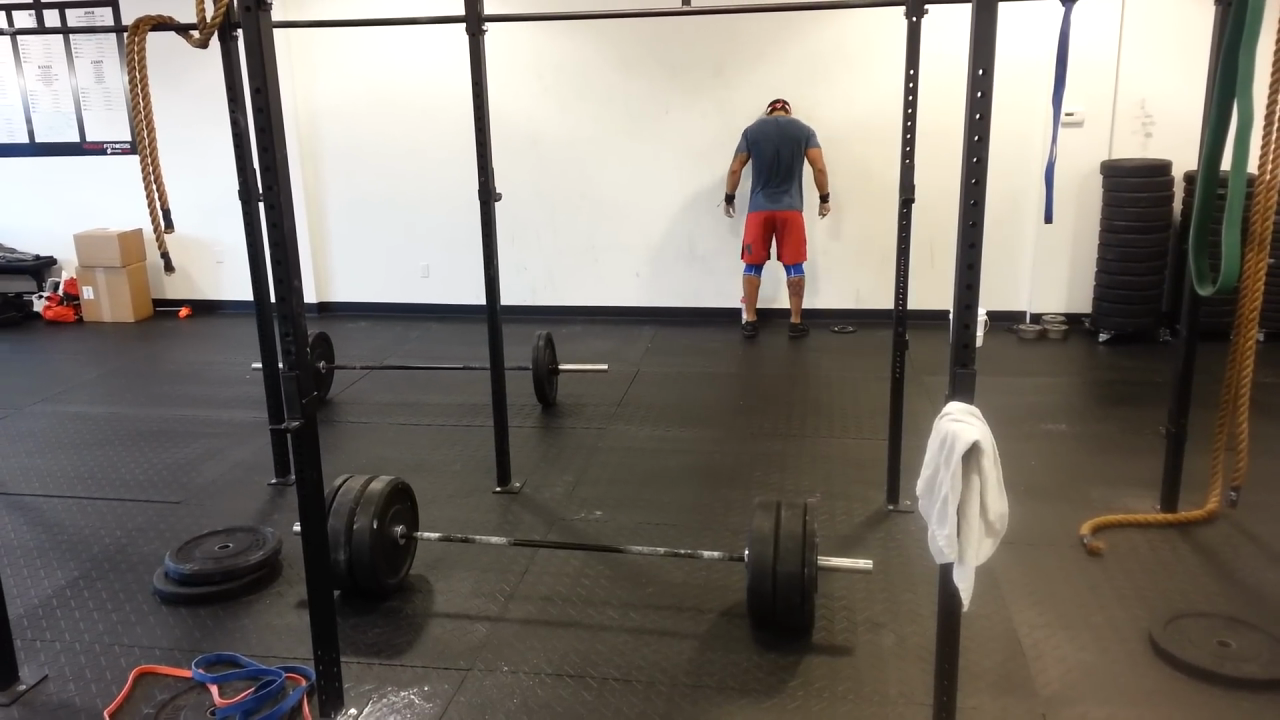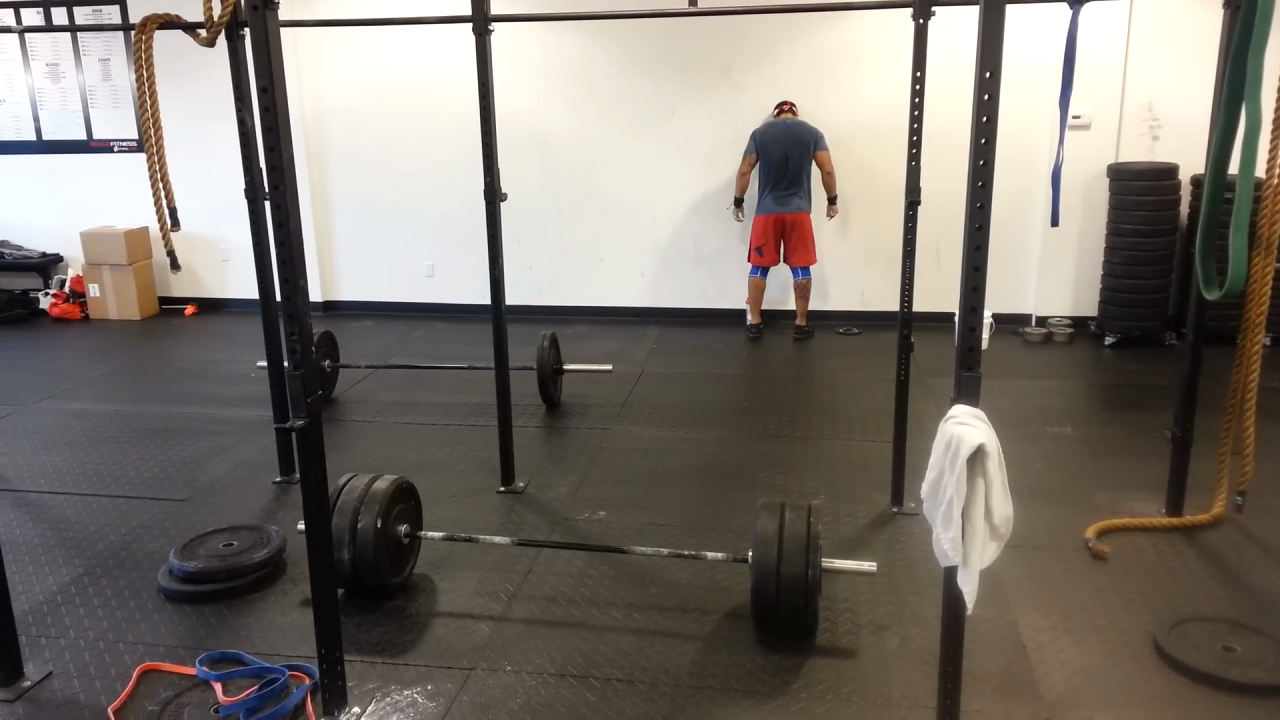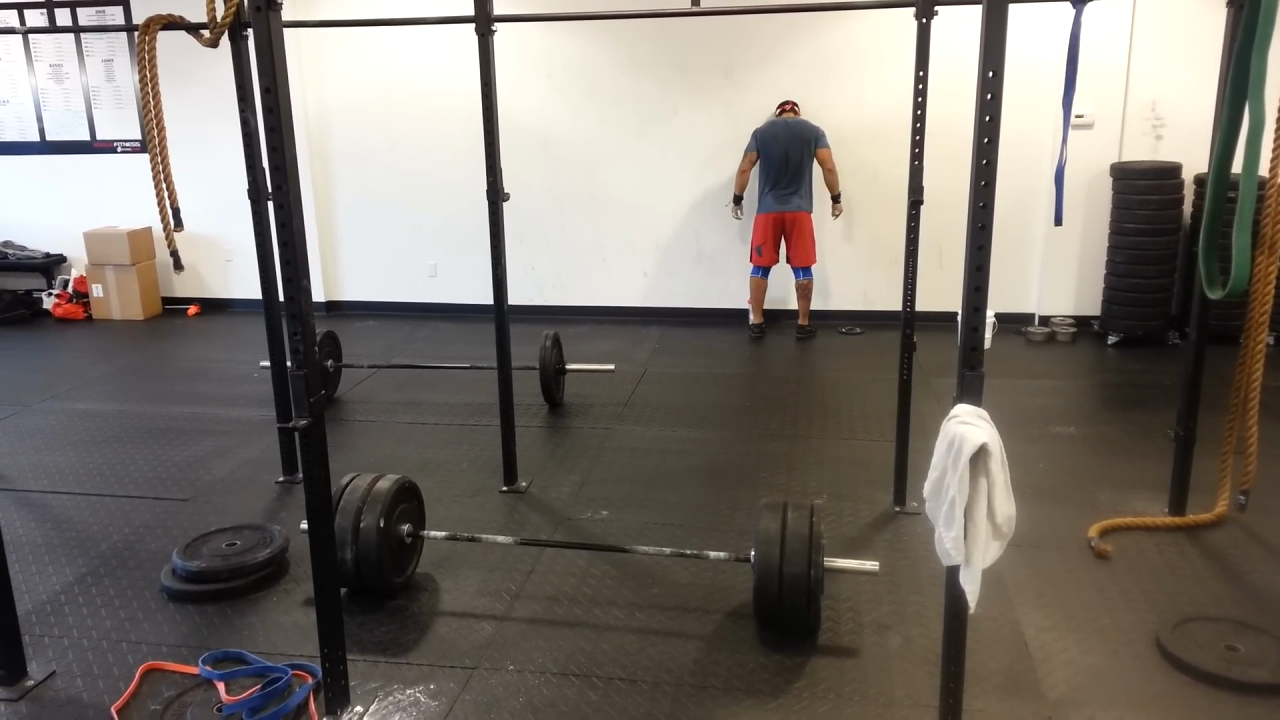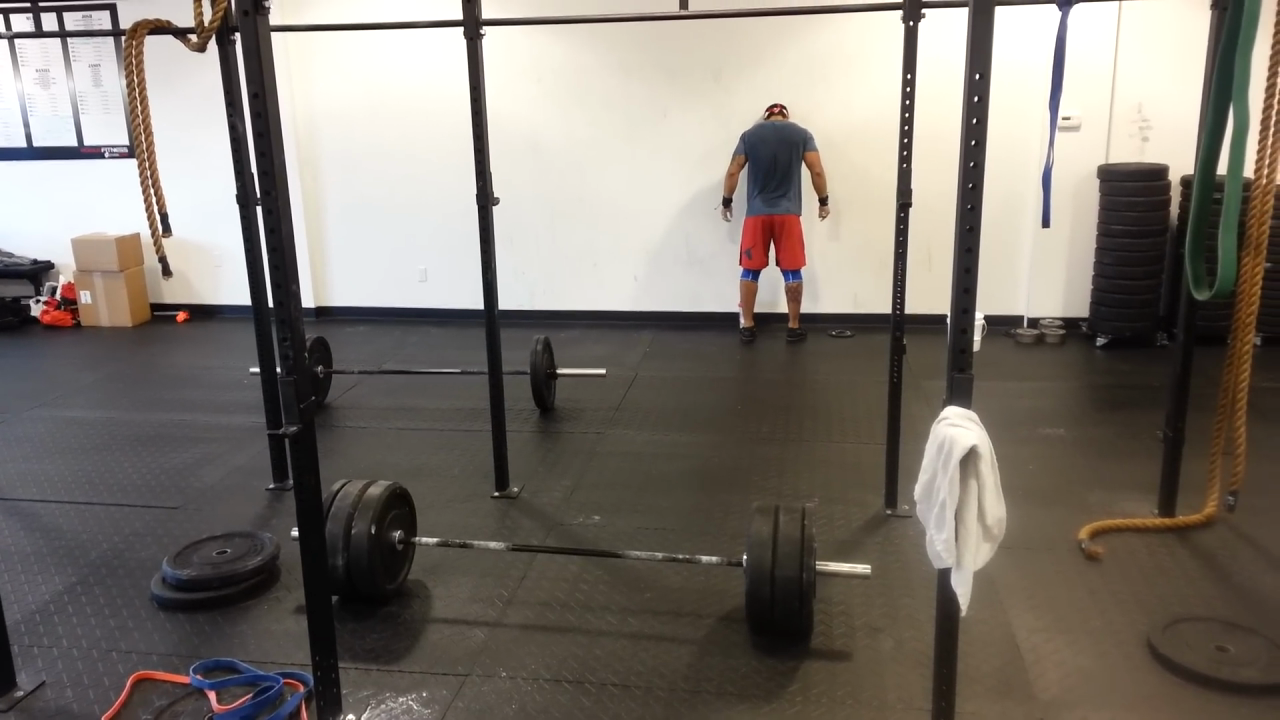
dt=0.4s
person 1, frame 1
left shoulder: (752, 130)
right shoulder: (804, 130)
left elbow: (735, 169)
right elbow: (819, 167)
left wrist: (729, 199)
right wrist: (824, 198)
left hip: (759, 209)
right hip: (790, 209)
left knee: (753, 263)
right knee: (794, 265)
left ankle: (750, 321)
right ankle: (796, 322)
person 1, frame 2
left shoulder: (760, 133)
right shoulder: (812, 133)
left elbow: (744, 171)
right elbow: (827, 170)
left wrist: (738, 202)
right wrist: (832, 201)
left hip: (766, 211)
right hip: (799, 211)
left knee: (759, 266)
right knee: (801, 267)
left ankle: (754, 324)
right ankle: (801, 325)
person 1, frame 3
left shoulder: (761, 132)
right shoulder: (813, 131)
left elbow: (744, 168)
right elbow: (828, 167)
left wrist: (737, 200)
right wrist: (836, 199)
left hip: (767, 210)
right hip: (799, 210)
left knee: (760, 266)
right knee: (802, 267)
left ankle: (756, 323)
right ankle: (803, 324)
person 1, frame 4
left shoulder: (749, 135)
right shoulder: (801, 134)
left elbow: (733, 171)
right elbow: (817, 170)
left wrist: (726, 202)
right wrist: (823, 201)
left hip: (756, 213)
right hip: (788, 213)
left knee: (750, 269)
right knee: (792, 270)
left ankle: (747, 327)
right ankle: (794, 327)
